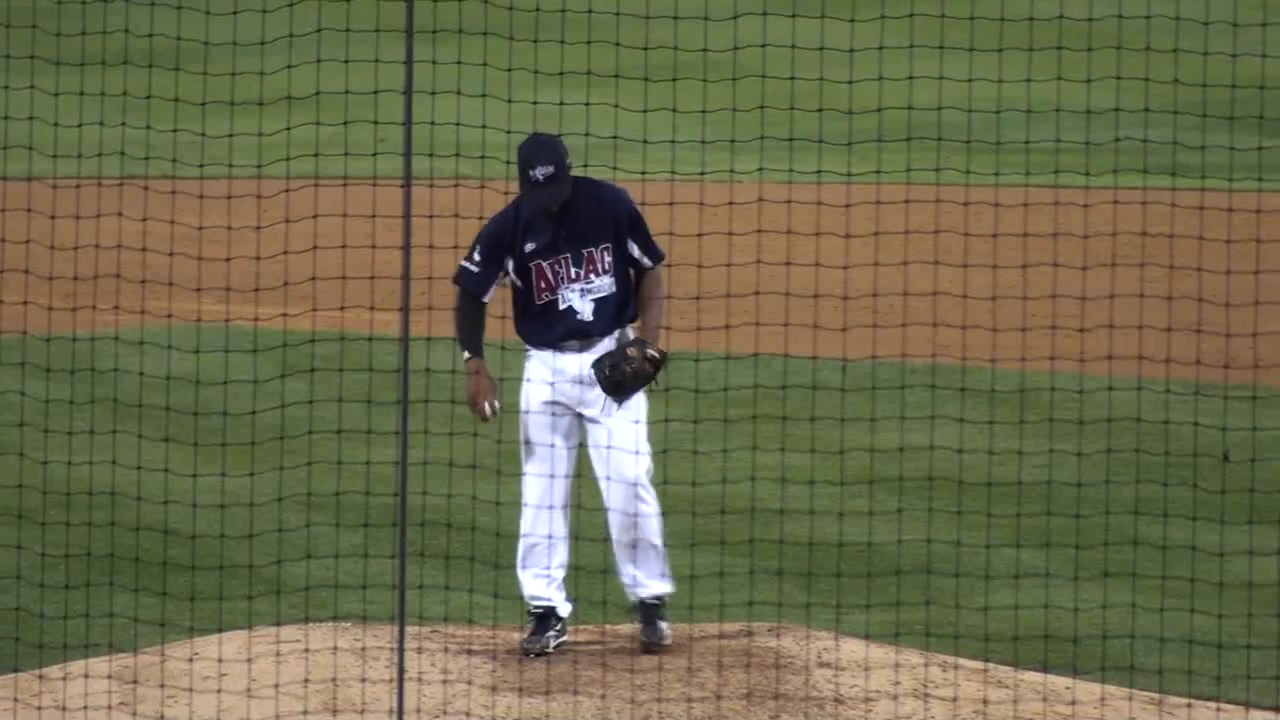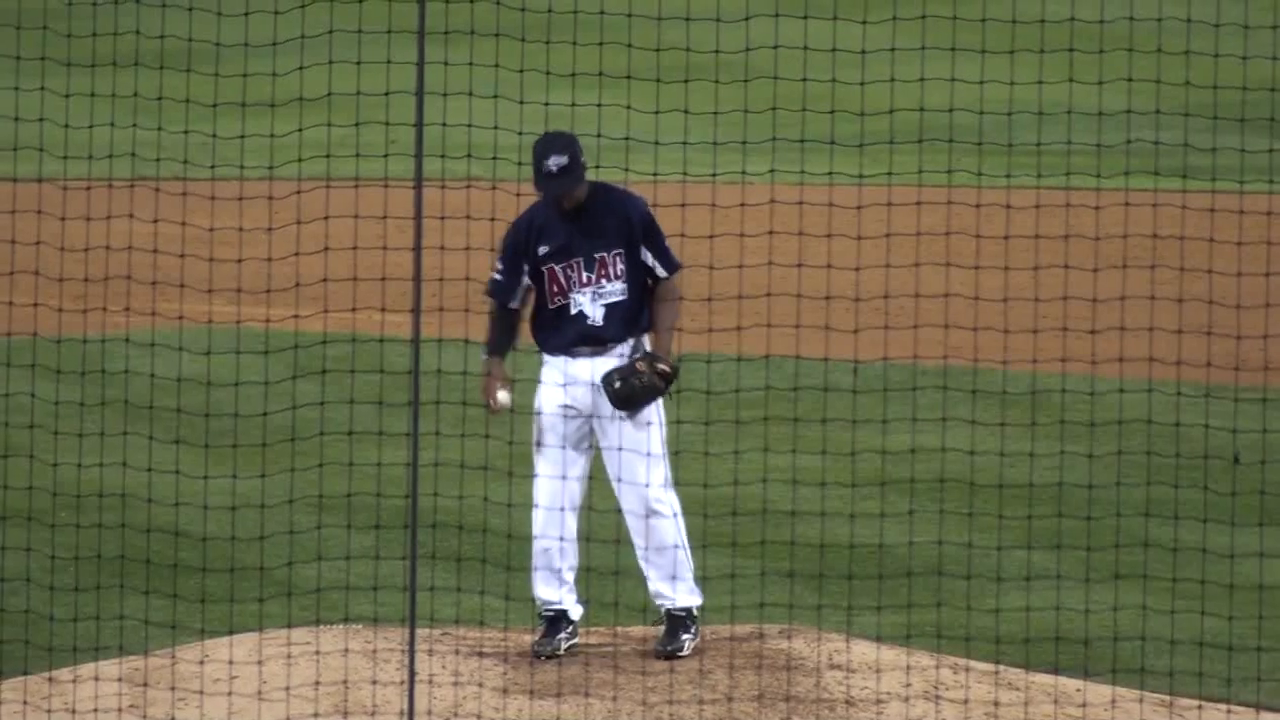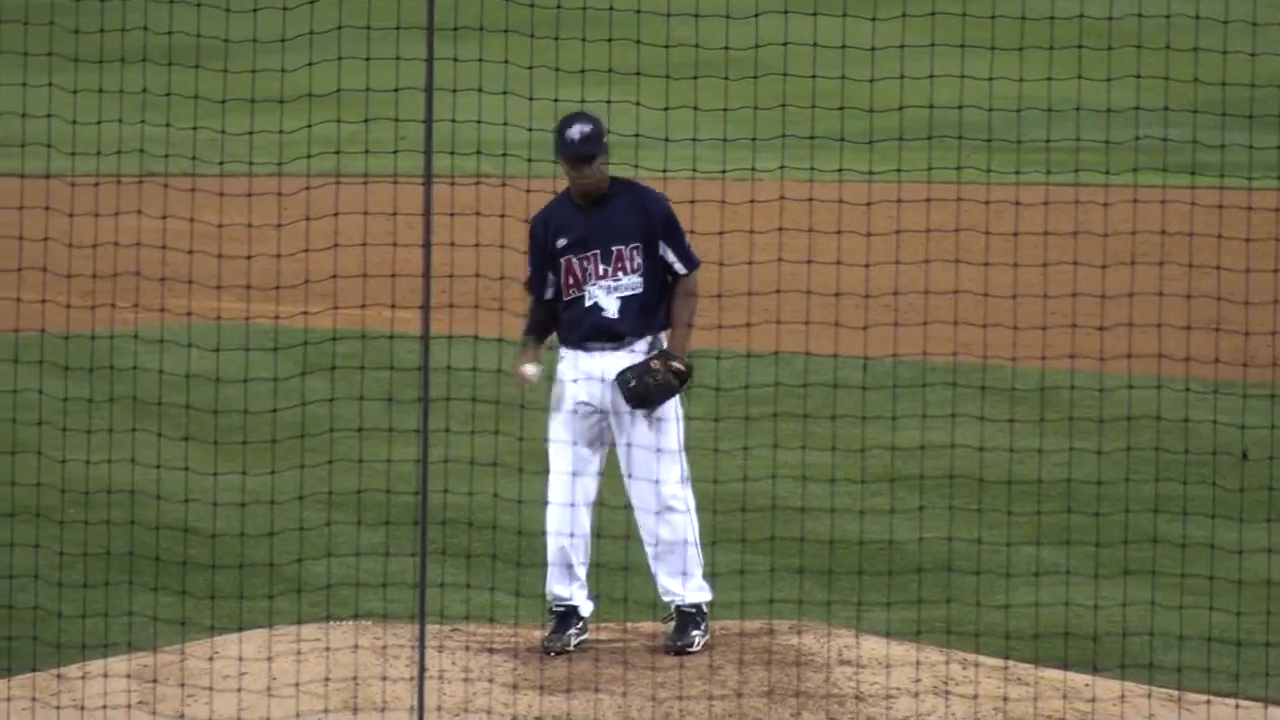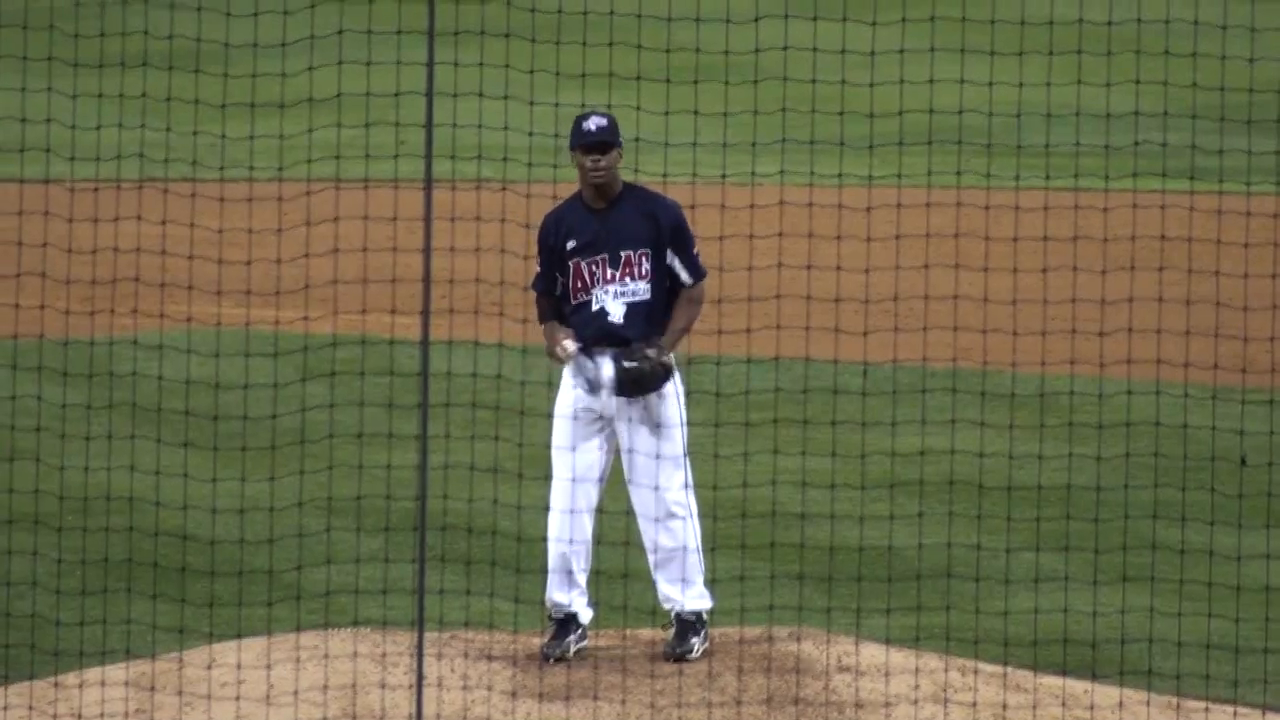
dt=0.2s
person 1, frame 1
left shoulder: (611, 204)
right shoulder: (507, 226)
left elbow: (649, 269)
right elbow: (471, 294)
left wrist: (650, 335)
right wrist: (473, 364)
left hip: (610, 358)
right hip: (546, 366)
left knee: (628, 483)
right knee: (542, 491)
left ankle: (649, 597)
right ankle: (548, 610)
person 1, frame 2
left shoulder: (627, 211)
right shoulder: (526, 231)
left elbow: (666, 281)
right elbow: (506, 305)
left wrist: (661, 350)
right wrist: (495, 362)
left hip: (625, 364)
right hip: (561, 372)
left knee: (648, 491)
right knee: (553, 496)
left ankle: (681, 610)
right ankle: (560, 613)
person 1, frame 3
left shoulder: (648, 206)
right shoulder: (547, 224)
left elbow: (685, 280)
right elbow: (544, 301)
left wrist: (677, 349)
right wrist: (530, 343)
left hip: (642, 360)
right hip: (578, 368)
left knee: (662, 488)
right knee: (567, 492)
left ankle: (690, 606)
right ankle: (570, 609)
person 1, frame 4
left shoulder: (659, 213)
right shoulder: (557, 225)
left elbow: (692, 289)
right elbow: (547, 298)
left wrist: (665, 347)
right wrist: (552, 330)
right hip: (584, 372)
left knee: (665, 495)
right knee: (568, 498)
left ankle: (690, 614)
right ankle: (570, 615)
